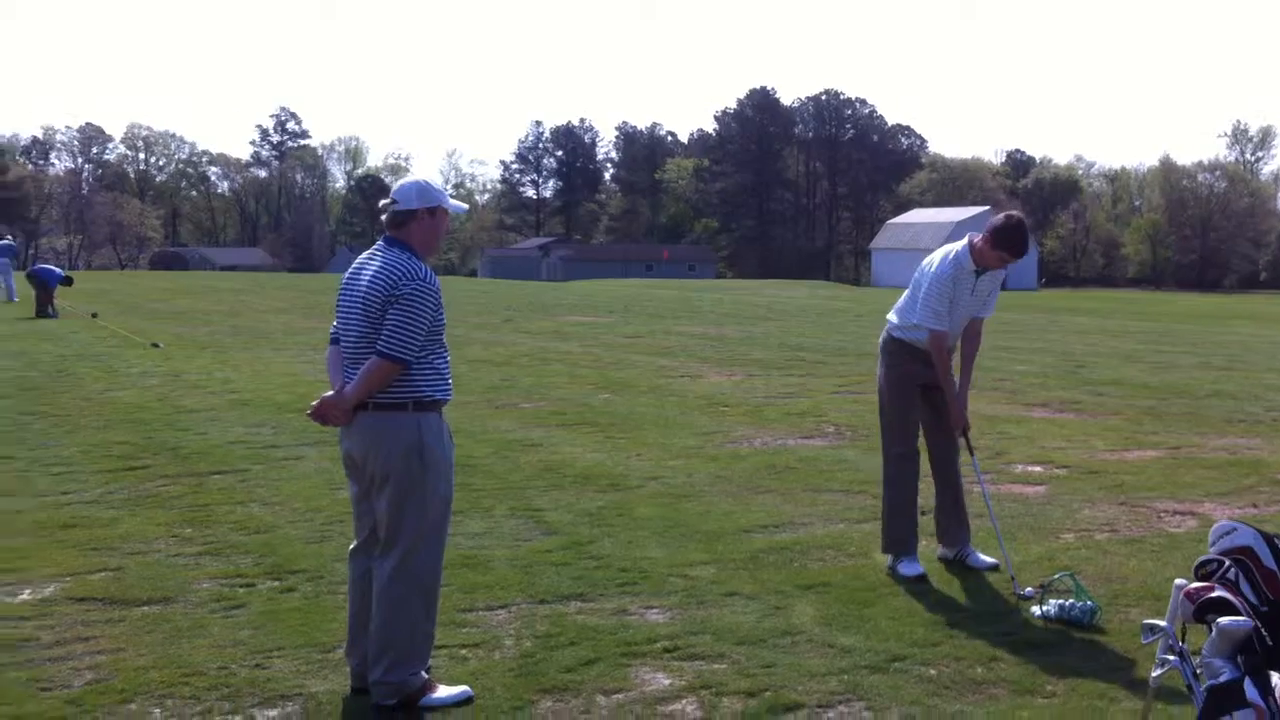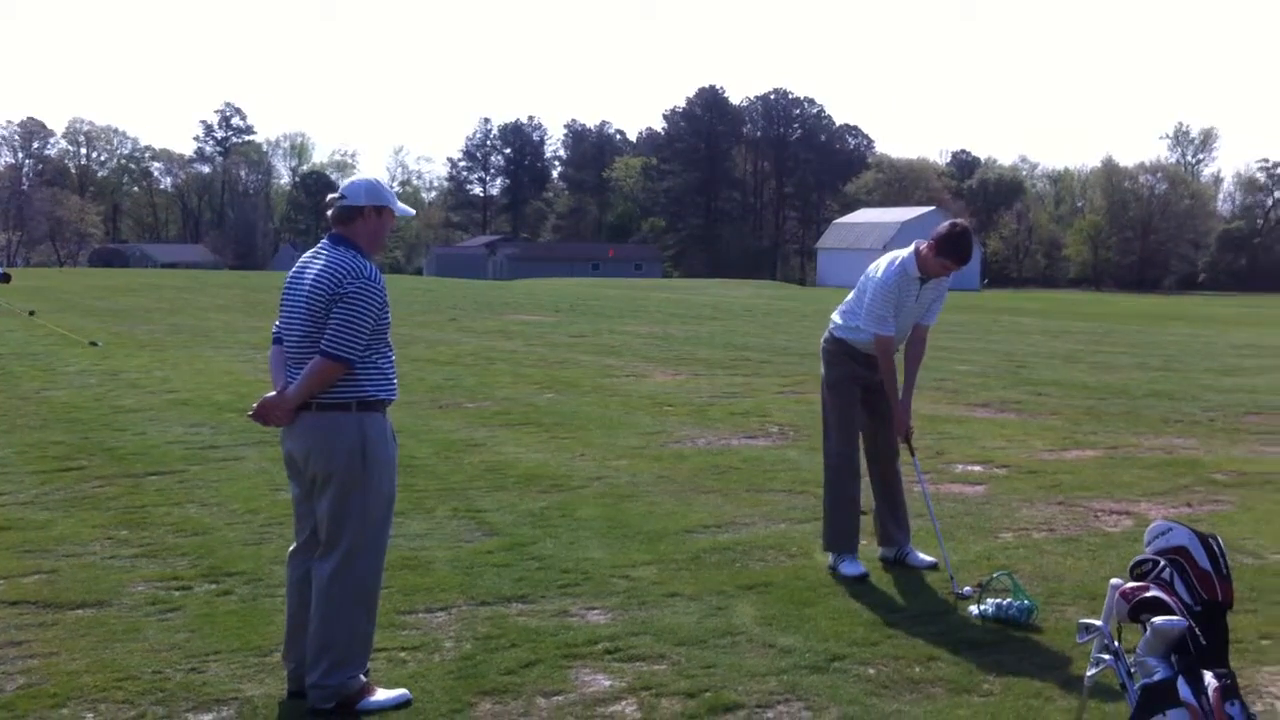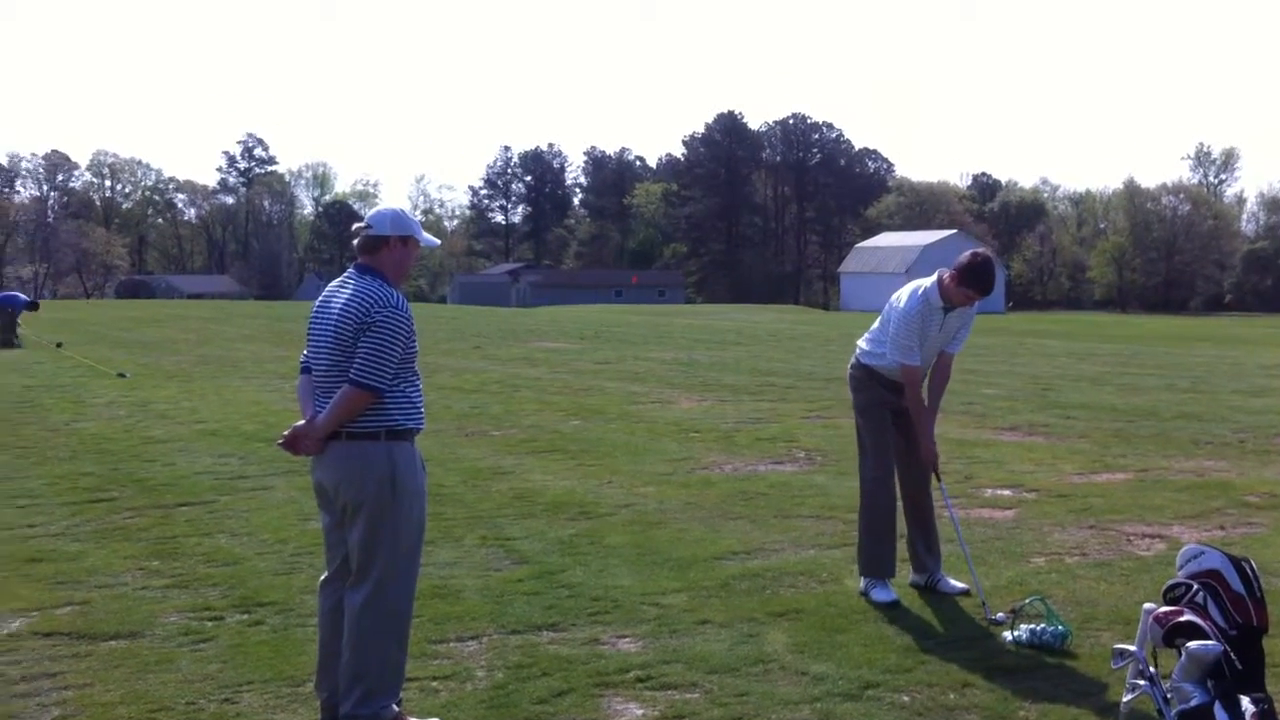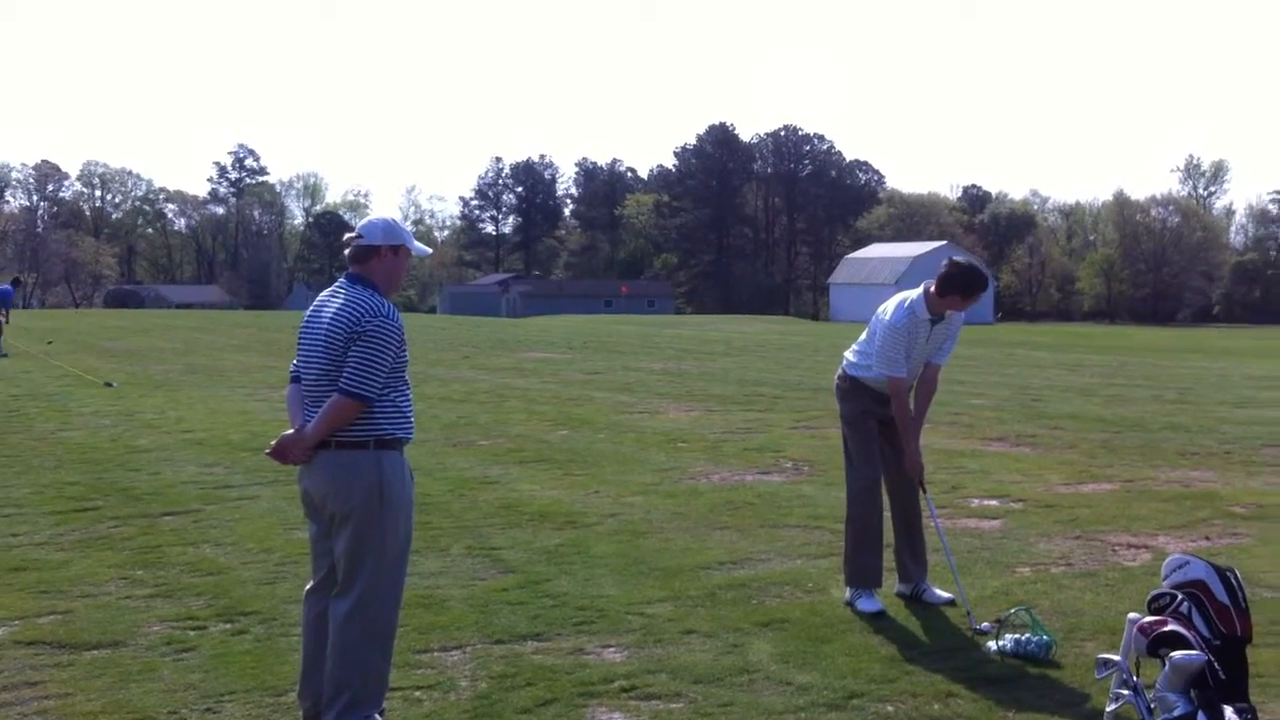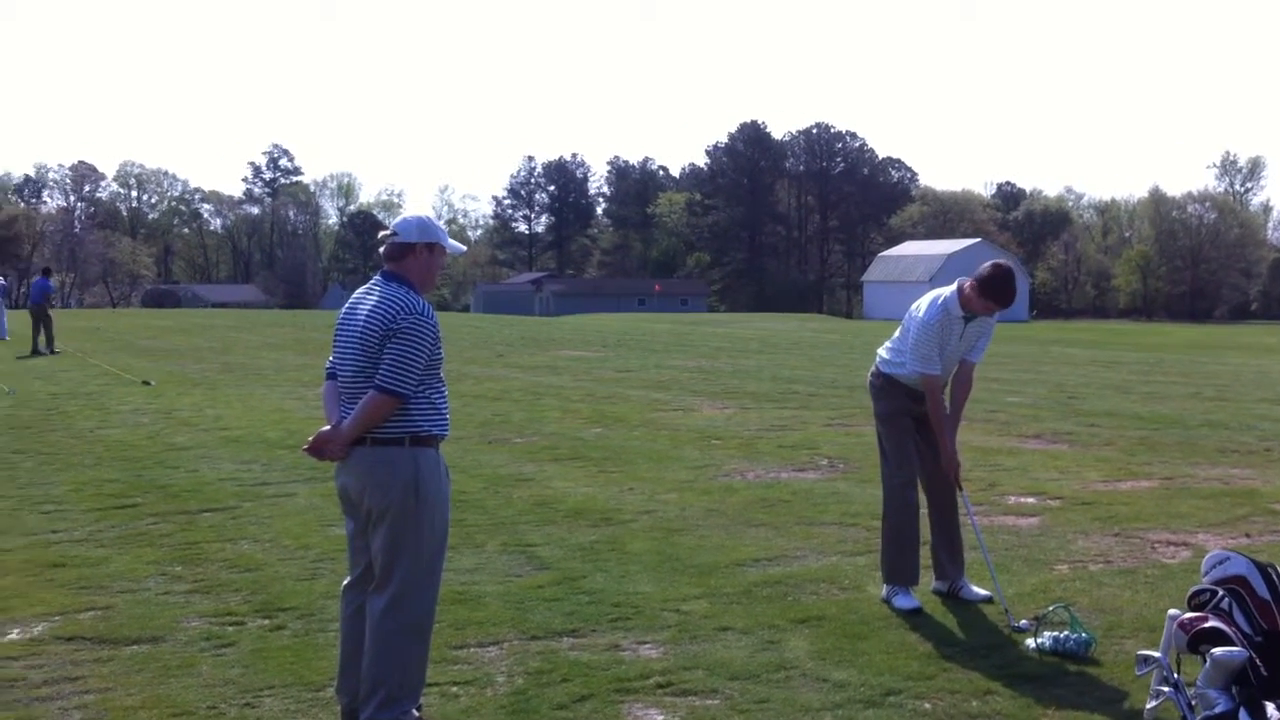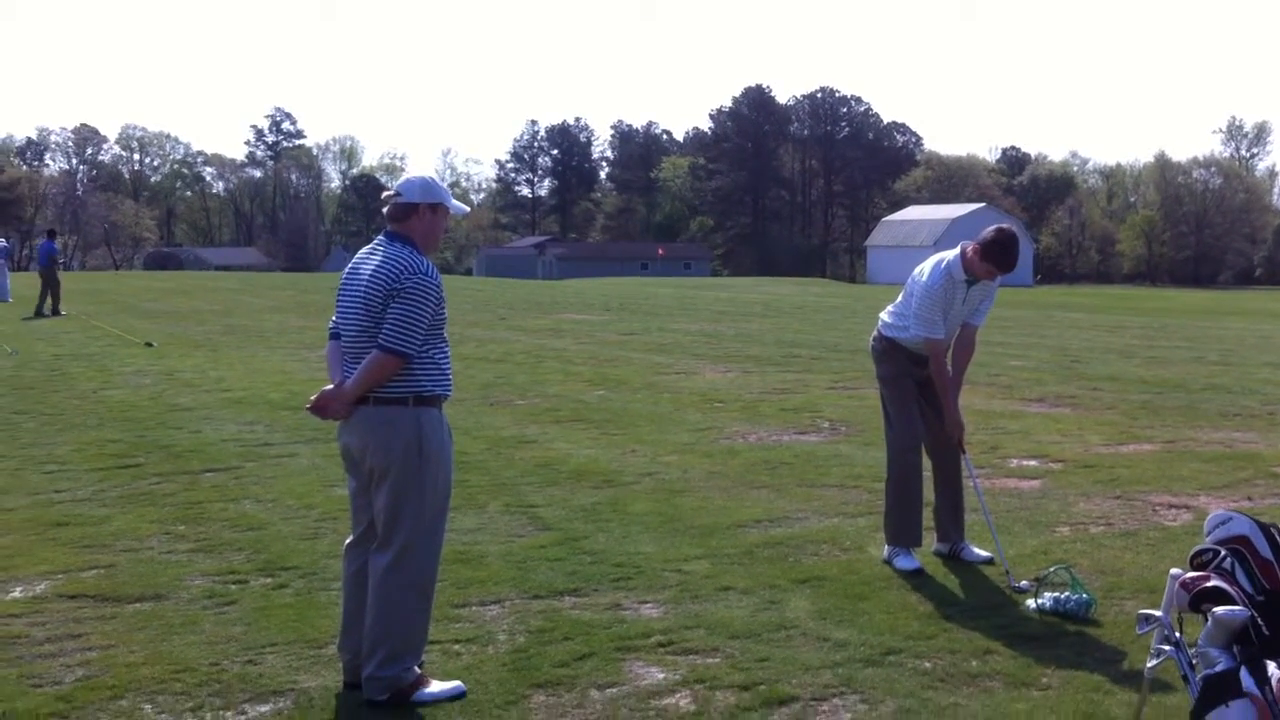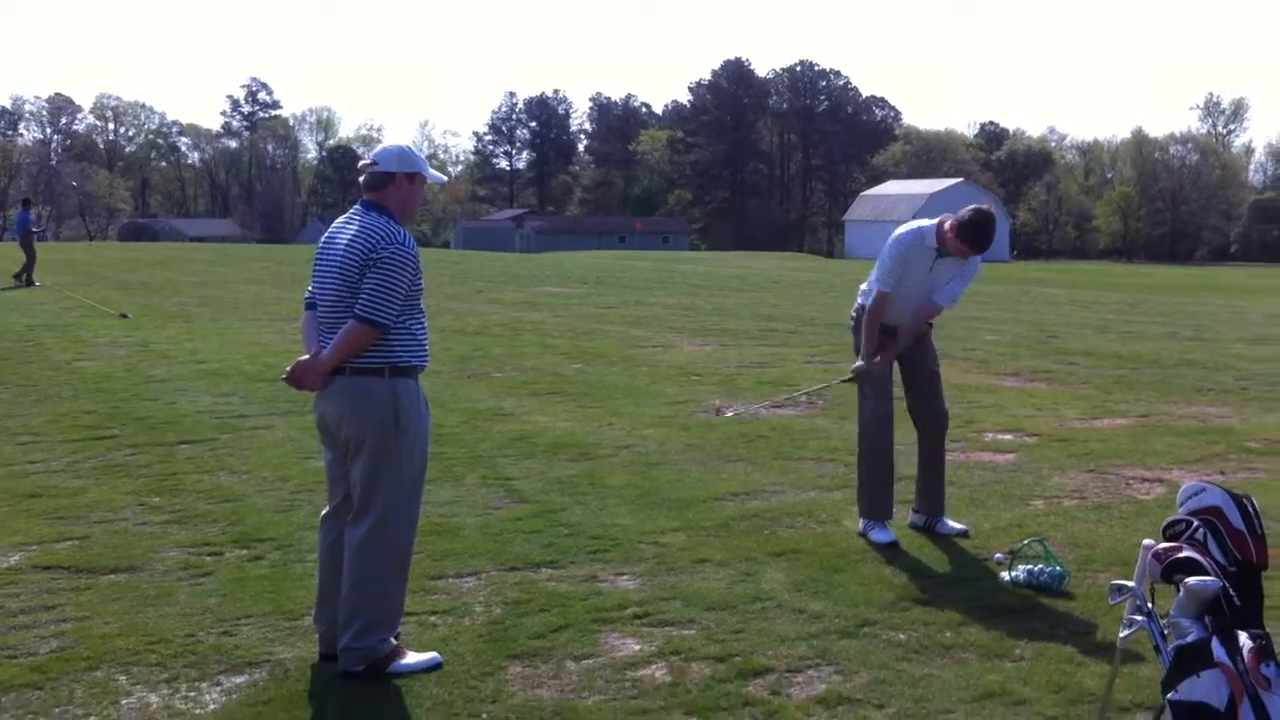
dt=0.4s
person 1, frame 1
left shoulder: (359, 267)
right shoulder: (415, 277)
left elbow: (338, 343)
right elbow: (390, 359)
left wrist: (340, 398)
right wrist: (343, 401)
left hip: (362, 428)
right hip: (407, 429)
left knee: (371, 549)
right knee: (409, 556)
left ankle: (367, 667)
right ankle: (398, 680)
person 1, frame 2
left shoulder: (304, 265)
right shoulder: (361, 276)
left elbow: (282, 341)
right elbow: (334, 359)
left wrist: (283, 398)
right wrist: (287, 401)
left hip: (305, 428)
right hip: (350, 429)
left knee: (311, 550)
right knee: (349, 558)
left ankle: (304, 671)
person 1, frame 3
left shoulder: (329, 296)
right shoulder: (387, 305)
left elbow: (309, 371)
right elbow: (363, 388)
left wrist: (311, 425)
right wrist: (317, 431)
left hip: (334, 457)
right hip: (379, 457)
left knee: (341, 580)
right knee: (381, 587)
person 1, frame 4
left shoulder: (321, 304)
right shoulder: (380, 315)
left elbow: (298, 381)
right elbow: (352, 397)
left wrist: (300, 435)
right wrist: (305, 441)
left hip: (321, 467)
right hip: (368, 467)
left knee: (327, 589)
right knee: (366, 597)
person 1, frame 5
left shoulder: (356, 302)
right shoulder: (414, 312)
left elbow: (335, 377)
right elbow: (388, 394)
left wrist: (337, 432)
right wrist: (342, 438)
left hip: (358, 464)
right hip: (404, 464)
left knee: (364, 585)
right knee: (403, 594)
person 1, frame 6
left shoulder: (360, 262)
right shoulder: (418, 272)
left elbow: (338, 337)
right elbow: (392, 354)
left wrist: (340, 392)
right wrist: (344, 396)
left hip: (361, 422)
right hip: (407, 424)
left knee: (367, 544)
right knee: (405, 553)
left ankle: (359, 662)
right ankle: (391, 677)
person 1, frame 7
left shoulder: (336, 231)
right shoulder: (395, 241)
left elbow: (313, 308)
right elbow: (368, 324)
left wrist: (316, 363)
right wrist: (320, 367)
left hip: (337, 393)
right hip: (383, 394)
left knee: (343, 515)
right knee: (381, 523)
left ankle: (335, 634)
right ankle: (367, 648)
person 2, frame 1
left shoulder: (995, 272)
right shoulder: (942, 269)
left elbow: (972, 331)
right elbow: (937, 342)
left wrist: (963, 393)
right wrist: (952, 403)
left hip: (936, 355)
right hip: (903, 352)
left knee: (946, 451)
right knee: (902, 452)
left ankle: (954, 543)
right ankle: (901, 551)
person 2, frame 2
left shoulder: (940, 279)
right shoulder: (887, 275)
left elbow: (917, 339)
right elbow: (885, 349)
left wrist: (907, 400)
right wrist: (896, 409)
left hip: (878, 358)
right hip: (844, 353)
left knee: (885, 451)
right knee: (843, 451)
left ankle: (894, 542)
right ankle: (841, 550)
person 2, frame 3
left shoulder: (966, 308)
right shoulder: (911, 305)
left elbow: (942, 366)
right elbow: (912, 380)
left wrist: (929, 429)
right wrist: (923, 439)
left hip: (907, 384)
right hip: (872, 379)
left knee: (918, 476)
right knee: (879, 475)
left ankle: (926, 569)
right ankle: (873, 576)
person 2, frame 4
left shoulder: (953, 319)
right shoulder: (897, 319)
left elbow: (928, 378)
right elbow: (898, 392)
left wrist: (914, 441)
right wrist: (910, 450)
left hip: (893, 394)
right hip: (860, 391)
left knee: (906, 487)
right knee: (865, 487)
left ankle: (912, 579)
right ankle: (860, 586)
person 2, frame 5
left shoulder: (986, 317)
right shoulder: (930, 315)
left elbow: (963, 376)
right elbow: (932, 389)
left wrist: (950, 437)
right wrist: (946, 448)
left hip: (928, 391)
right hip: (893, 387)
left knee: (942, 482)
right knee: (902, 483)
left ankle: (949, 576)
right ankle: (897, 583)
person 2, frame 6
left shoulder: (988, 281)
right shoulder: (934, 279)
left elbow: (965, 340)
right elbow: (937, 354)
left wrist: (953, 400)
right wrist: (950, 411)
left hip: (930, 355)
right hip: (895, 352)
left knee: (947, 445)
right knee: (906, 445)
left ankle: (950, 538)
right ankle: (898, 544)
person 2, frame 7
left shoulder: (969, 265)
right shoulder: (908, 238)
left elbow: (924, 316)
right elbow: (879, 300)
left wrist: (885, 360)
right wrist: (866, 357)
left hip: (916, 329)
right hip: (874, 324)
left knee: (934, 419)
right knee: (877, 419)
left ankle: (927, 510)
right ankle: (872, 517)
